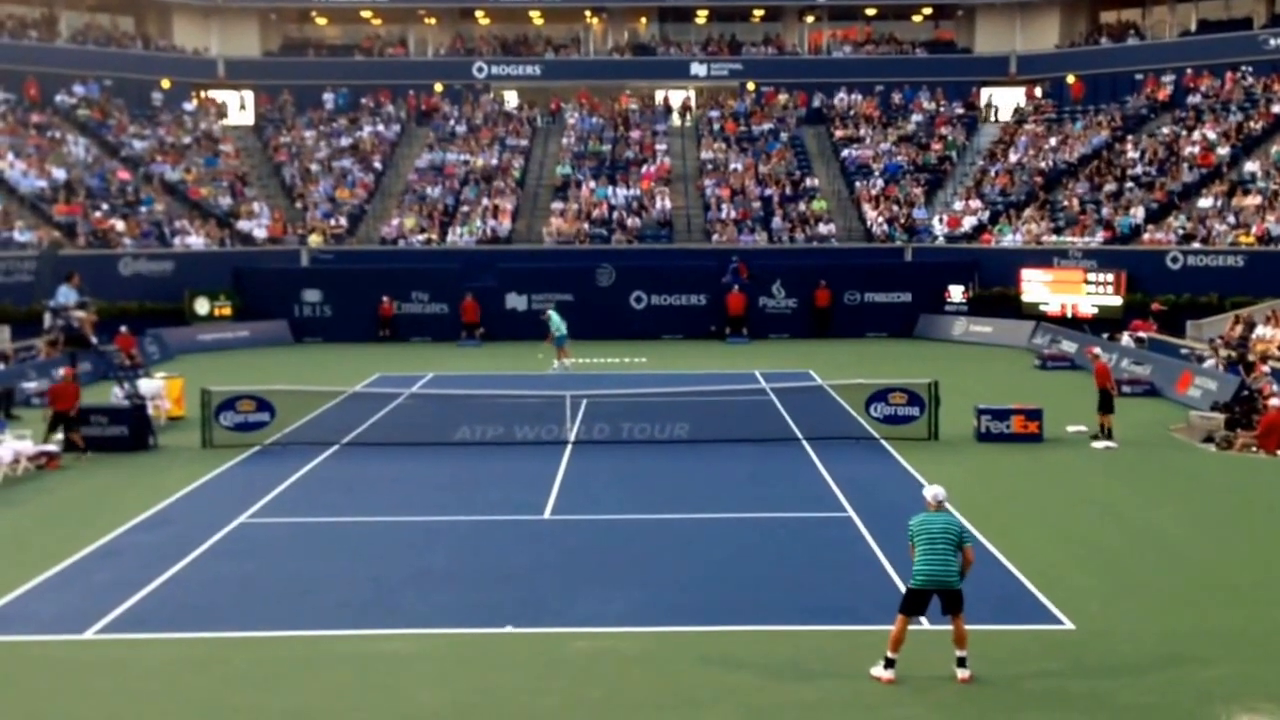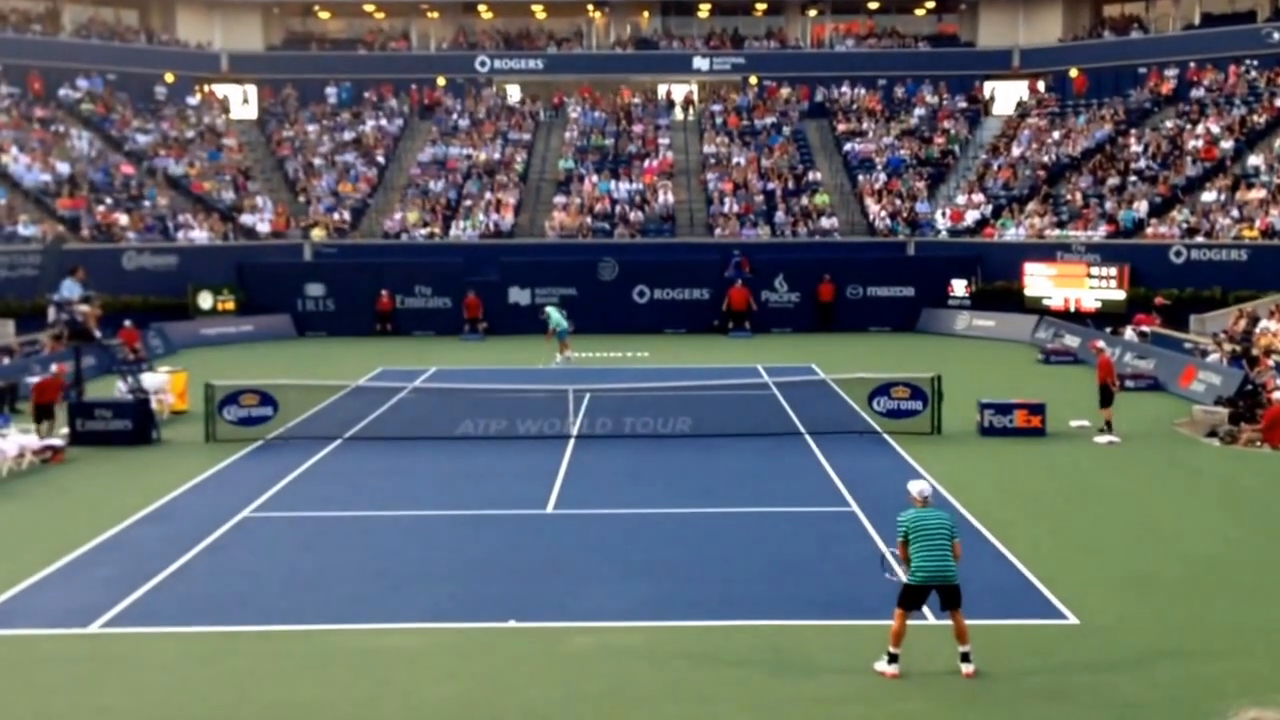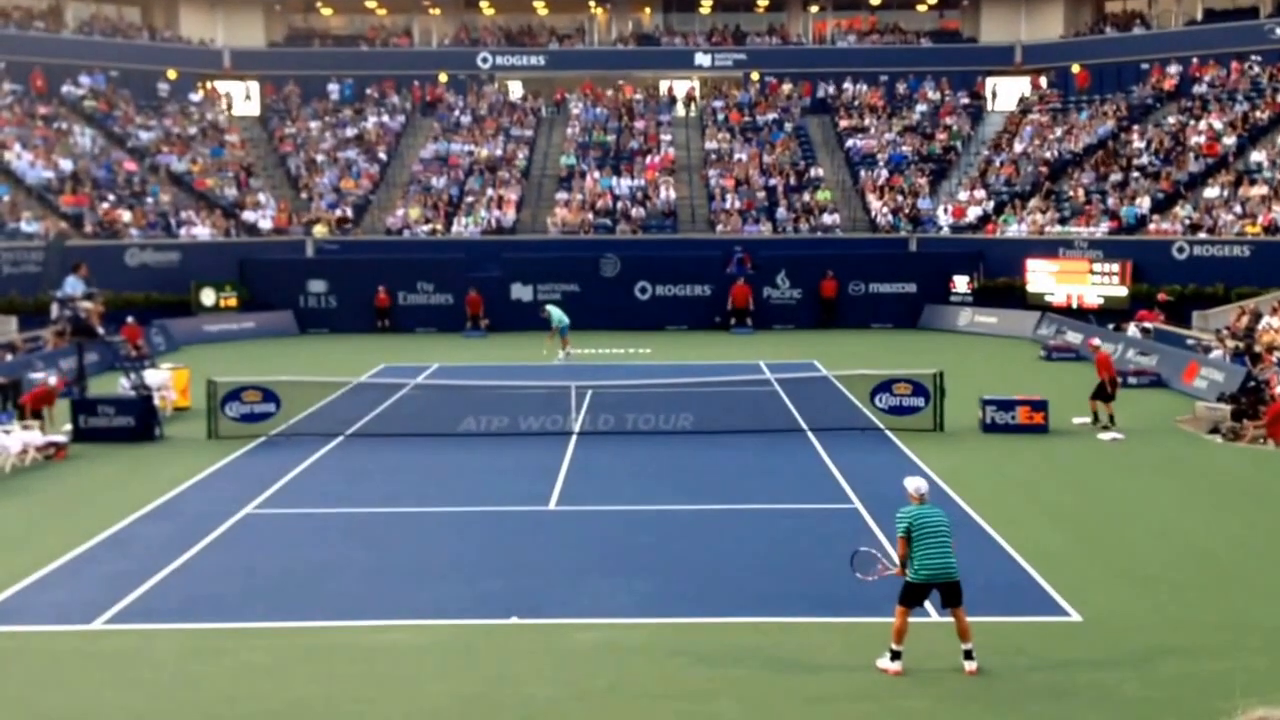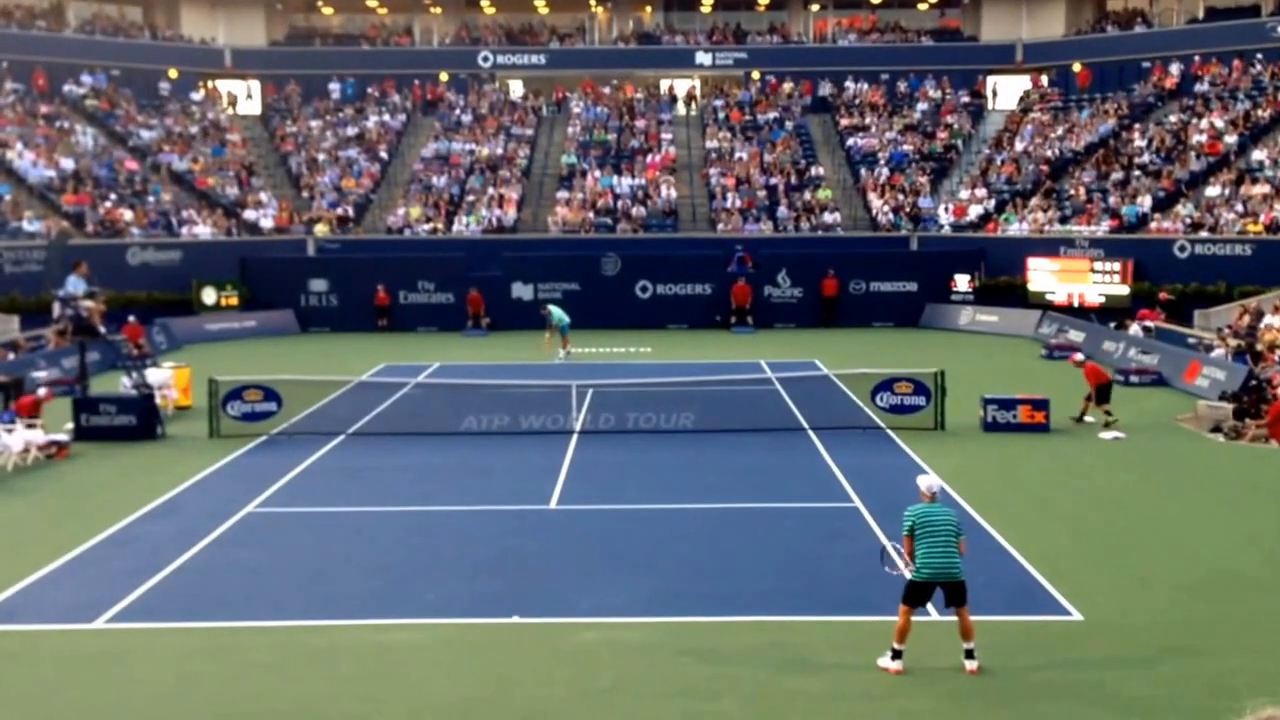
dt=0.3s
person 1, frame 1
left shoulder: (915, 521)
right shoulder: (957, 523)
right elbow: (969, 558)
right wrist: (960, 577)
left hip: (921, 579)
right hip: (950, 580)
left knee: (902, 621)
right knee: (958, 619)
left ankle: (888, 668)
right ankle: (962, 668)
person 1, frame 2
left shoulder: (905, 517)
right shoulder: (945, 517)
left elbow: (903, 554)
right elbow: (957, 553)
left hip: (919, 575)
right hip: (947, 575)
left knee: (900, 614)
right knee: (957, 615)
left ankle: (892, 663)
right ankle: (966, 662)
person 1, frame 3
left shoulder: (905, 514)
right shoulder: (941, 514)
left elbow: (902, 551)
left wrist: (902, 567)
left hip: (920, 574)
right hip: (949, 572)
left knee: (902, 612)
right knee: (958, 612)
left ankle: (894, 660)
right ankle: (969, 660)
person 1, frame 4
left shoulder: (912, 512)
right shoulder: (952, 514)
left elbow: (908, 549)
right elbow: (961, 550)
left wrist: (915, 564)
left hip: (924, 573)
right hip: (953, 572)
left knee: (905, 611)
right knee: (962, 612)
left ankle: (895, 659)
right ankle: (970, 659)
